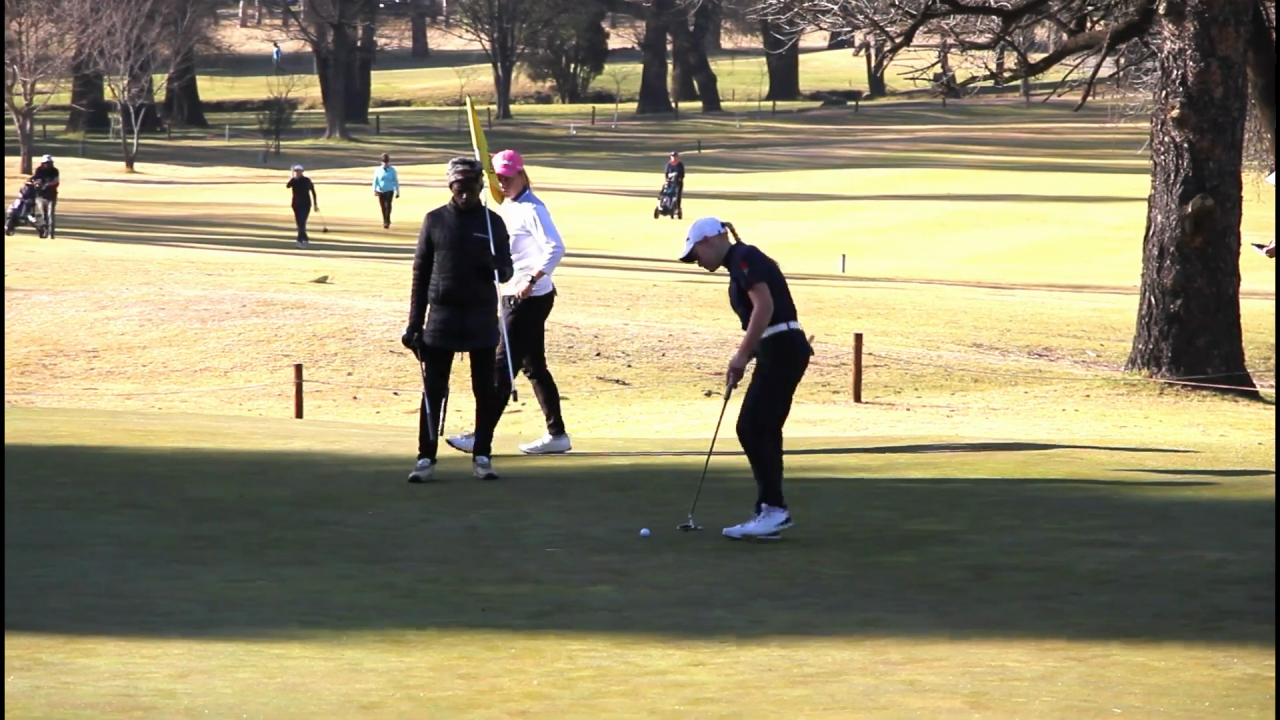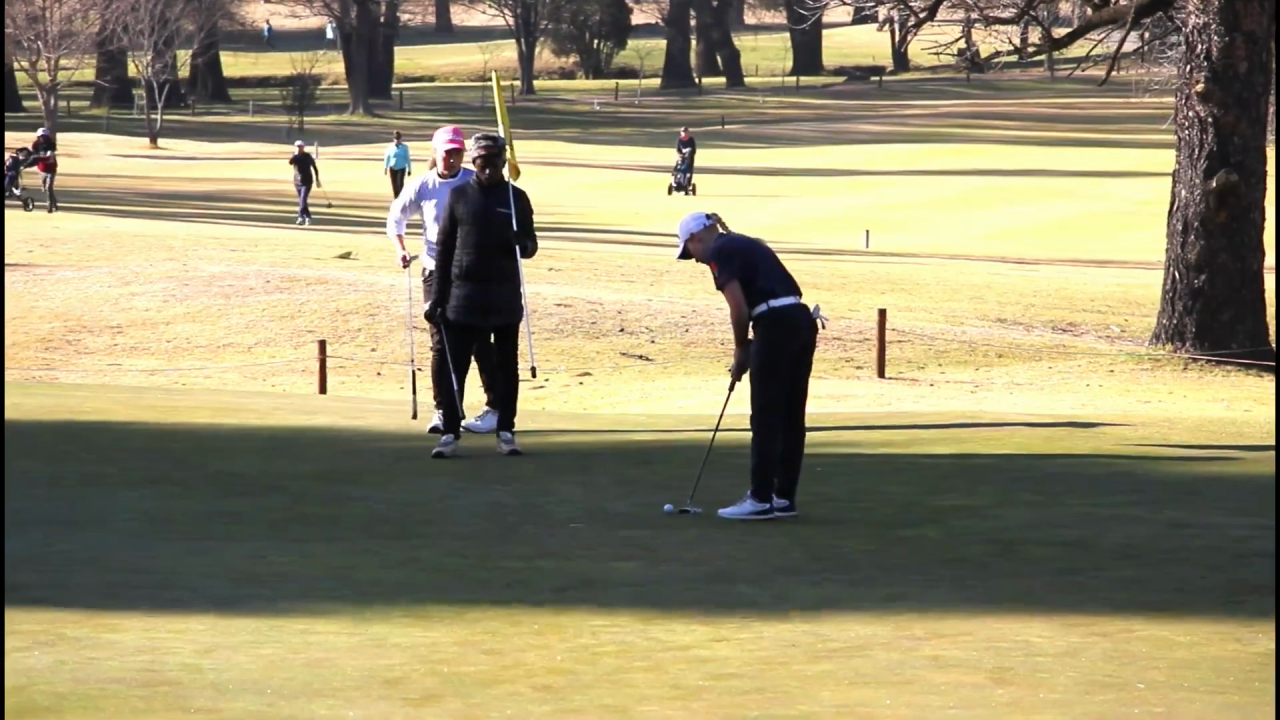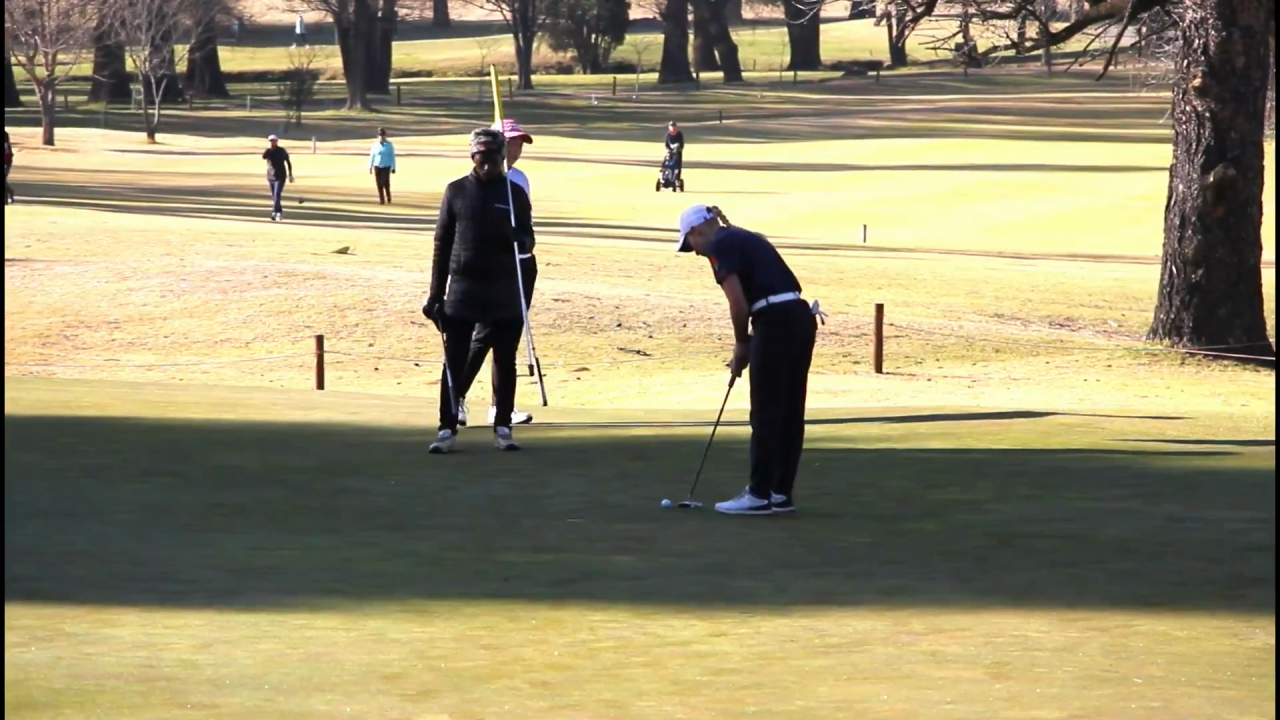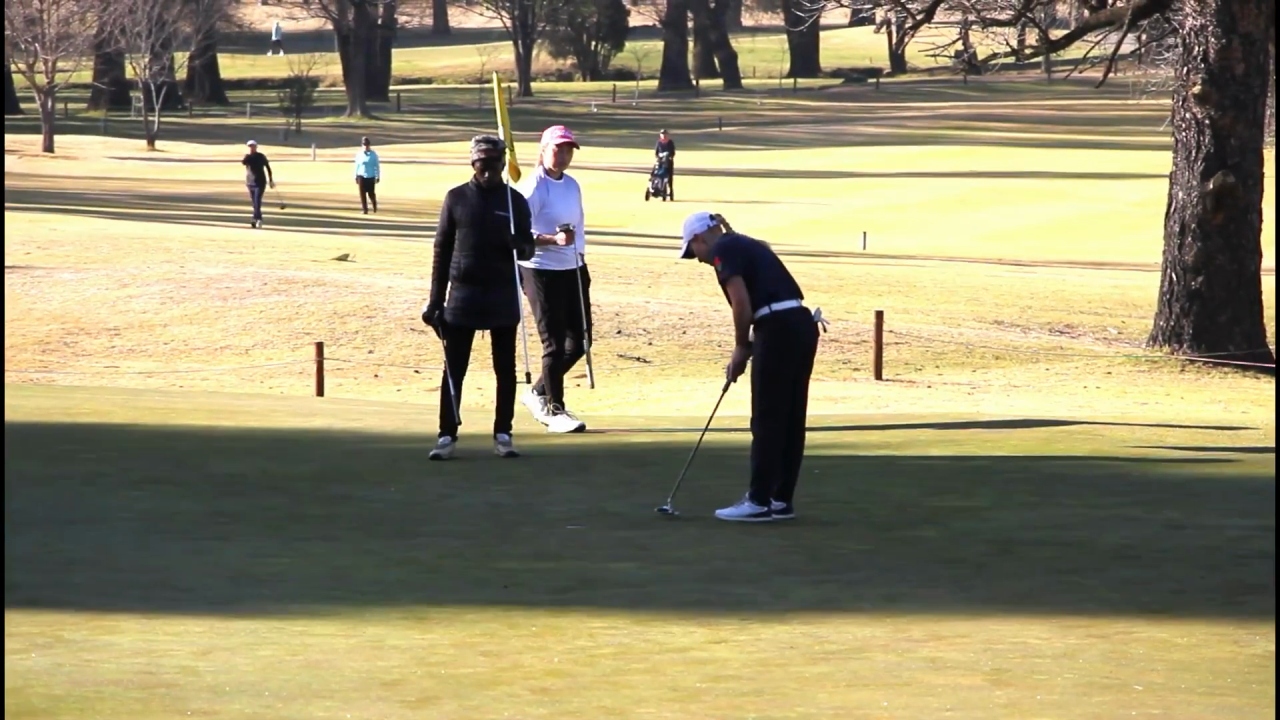
dt=1s
person 1, frame 1
left shoulder: (493, 222)
right shoulder: (434, 220)
left elbow: (507, 269)
right elbow: (420, 273)
left wrist: (497, 269)
right wrist: (414, 322)
left hip: (482, 318)
right hip: (441, 317)
left knee: (485, 391)
right knee: (433, 391)
left ankle: (482, 456)
right ankle: (426, 458)
person 1, frame 2
left shoulder: (516, 197)
right shoulder: (458, 195)
left elbow: (531, 245)
right elbow: (443, 249)
left wrist: (520, 243)
right wrist: (438, 298)
left hip: (505, 294)
right hip: (464, 293)
left knee: (506, 366)
right knee: (454, 367)
left ankle: (505, 431)
right ankle: (450, 433)
person 1, frame 3
left shoulder: (515, 193)
right shoulder: (456, 191)
left elbow: (528, 241)
right elbow: (442, 244)
left wrist: (518, 239)
right wrist: (436, 293)
left hip: (504, 289)
right hip: (463, 288)
left knee: (505, 362)
right knee: (454, 363)
left ankle: (503, 427)
right ankle: (447, 429)
person 1, frame 4
left shoulder: (515, 201)
right shoulder: (456, 198)
left elbow: (528, 248)
right elbow: (442, 250)
left wrist: (519, 246)
right wrist: (435, 300)
left hip: (503, 296)
right hip: (463, 295)
left knee: (505, 369)
right knee: (453, 369)
left ankle: (503, 434)
right ankle: (447, 436)
person 2, frame 1
left shoulder: (744, 257)
right shoulder: (739, 265)
left elbow: (765, 307)
left wrist: (742, 354)
right wrist: (742, 357)
left hip: (784, 350)
right hip: (773, 351)
left knee: (751, 427)
right knee: (761, 431)
left ankle: (774, 505)
right ankle: (771, 513)
person 2, frame 2
left shoulder: (720, 252)
right shoulder: (745, 244)
left elbow: (739, 308)
left wrist: (741, 350)
right wrist: (748, 349)
left hip: (777, 327)
right hip: (802, 322)
left knee: (766, 417)
right knee: (791, 416)
left ankle: (761, 499)
right ankle: (785, 497)
person 2, frame 3
left shoulder: (720, 245)
right shoulder: (745, 238)
left elbow: (739, 303)
left wrist: (741, 344)
right wrist: (749, 342)
left hip: (777, 323)
right hip: (801, 318)
left knee: (766, 413)
right knee: (791, 412)
left ankle: (760, 495)
right ankle: (782, 492)
person 2, frame 4
left shoulder: (723, 249)
right shoulder: (747, 245)
left elbow: (742, 305)
left wrist: (741, 347)
right wrist: (749, 347)
left hip: (779, 331)
right hip: (802, 325)
left knee: (767, 420)
right knee: (792, 419)
left ankle: (759, 502)
right ankle: (782, 499)
person 3, frame 1
left shoulder: (532, 208)
right shoulder: (506, 208)
left elbow: (555, 248)
left wrist: (532, 280)
left hip: (530, 299)
right hip: (518, 299)
left knee: (502, 365)
right knee: (533, 366)
right ankle: (556, 434)
person 3, frame 2
right shoulder: (420, 187)
right elbow: (395, 218)
right wrist: (402, 249)
right hip: (436, 272)
left knee: (480, 340)
right knee: (441, 345)
left ankle: (495, 408)
right ankle: (443, 411)
person 3, frame 3
left shoulder: (519, 178)
left wrist: (529, 253)
left hip: (521, 263)
right knee: (484, 334)
left ankle: (500, 406)
right ankle: (456, 398)
person 3, frame 4
left shoulder: (572, 185)
right shoulder: (533, 187)
left wrist: (579, 256)
right wrist: (554, 240)
left hip: (573, 270)
right hip: (541, 271)
left knee: (579, 340)
right knee: (554, 344)
left ankle: (540, 392)
right ankle: (556, 410)
